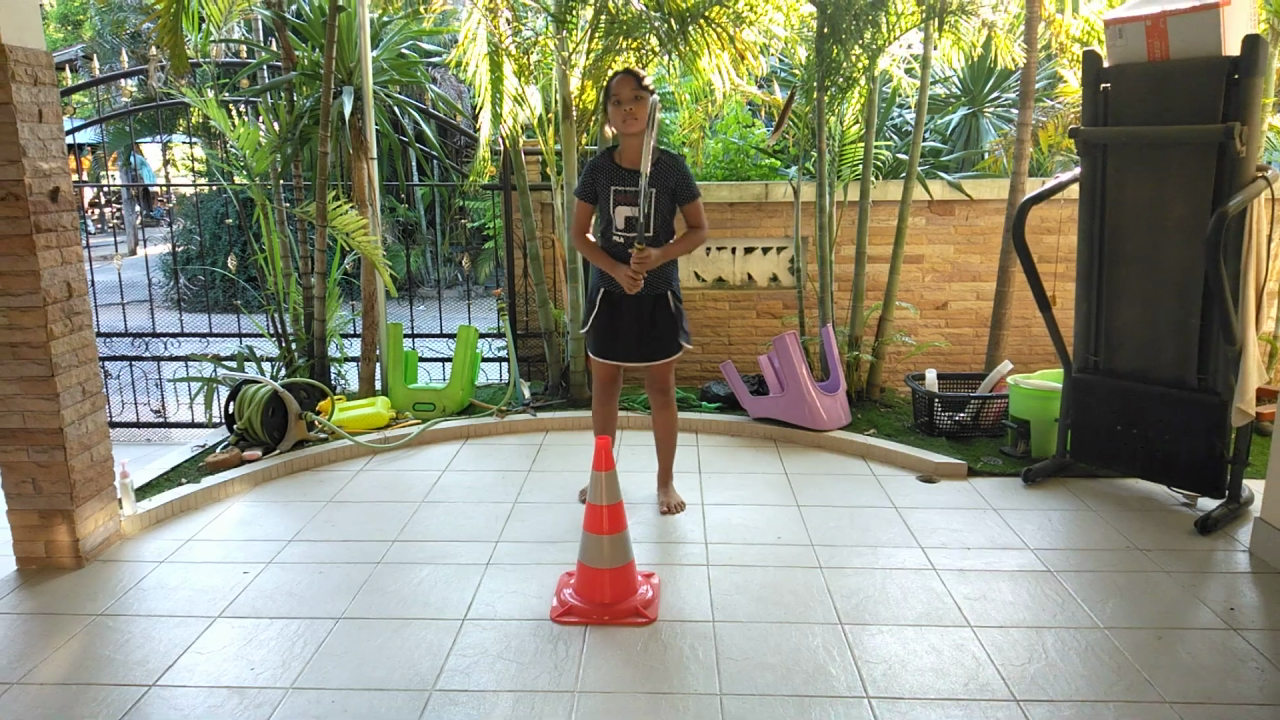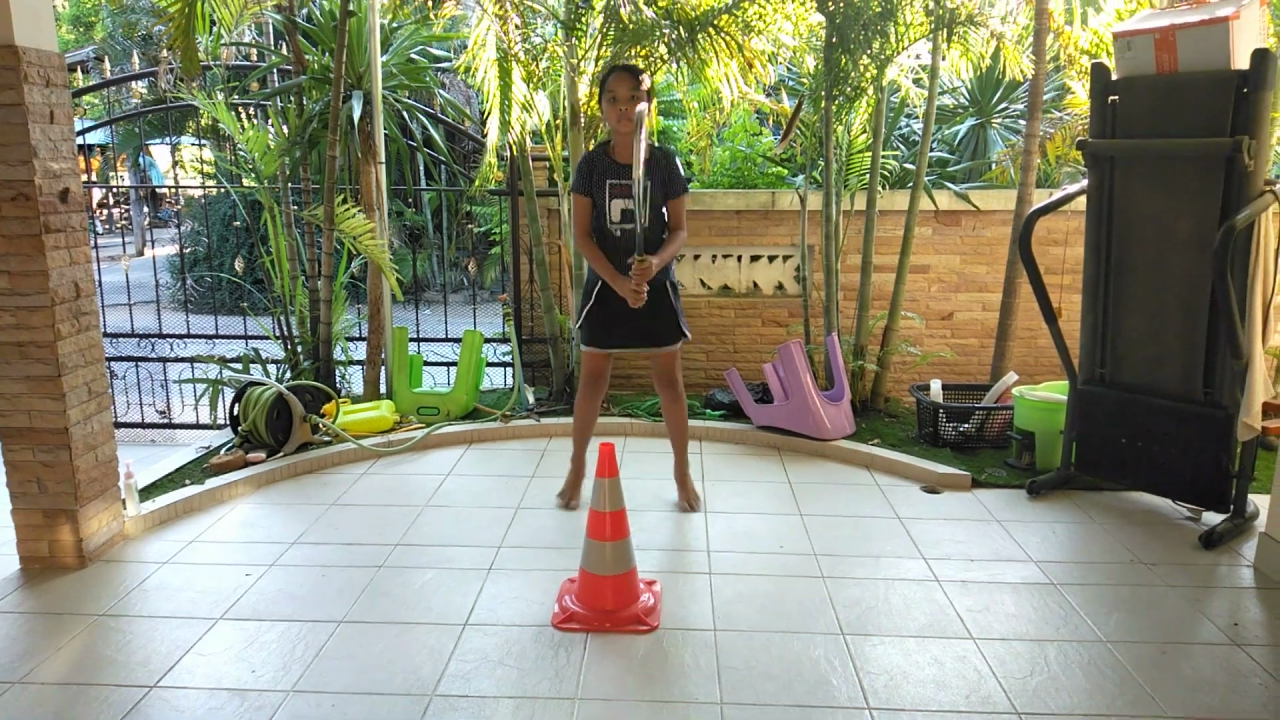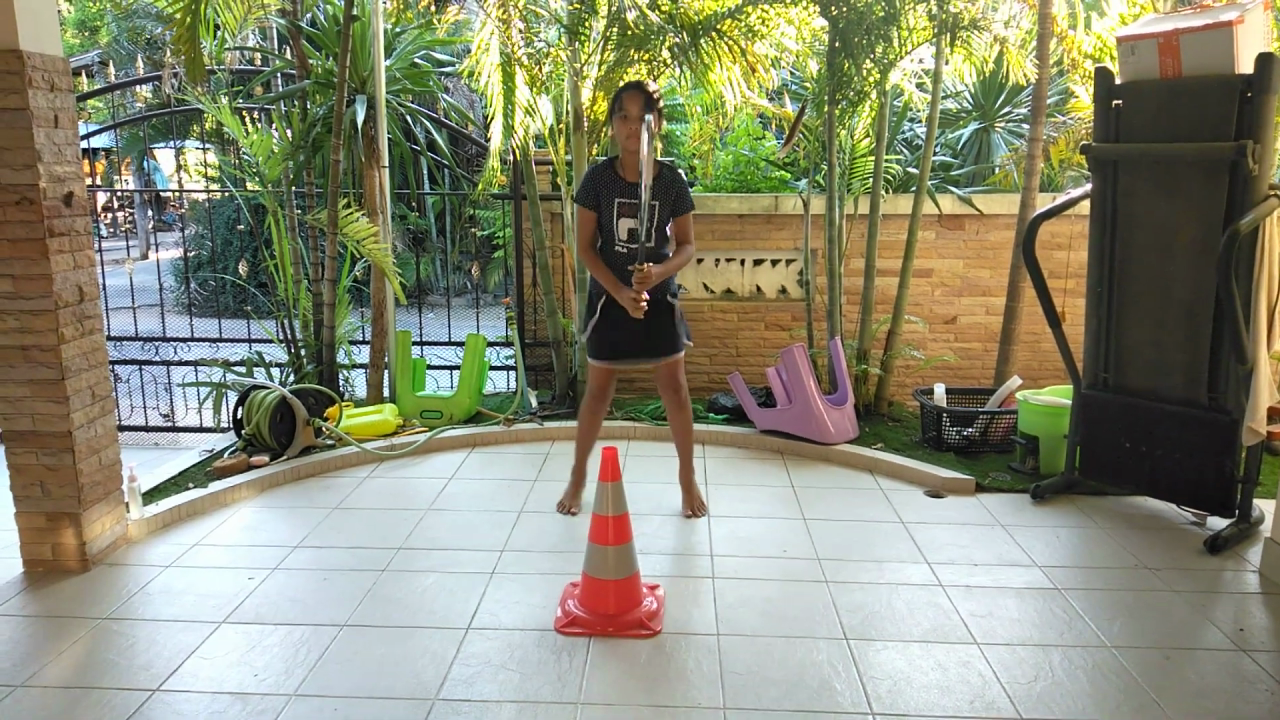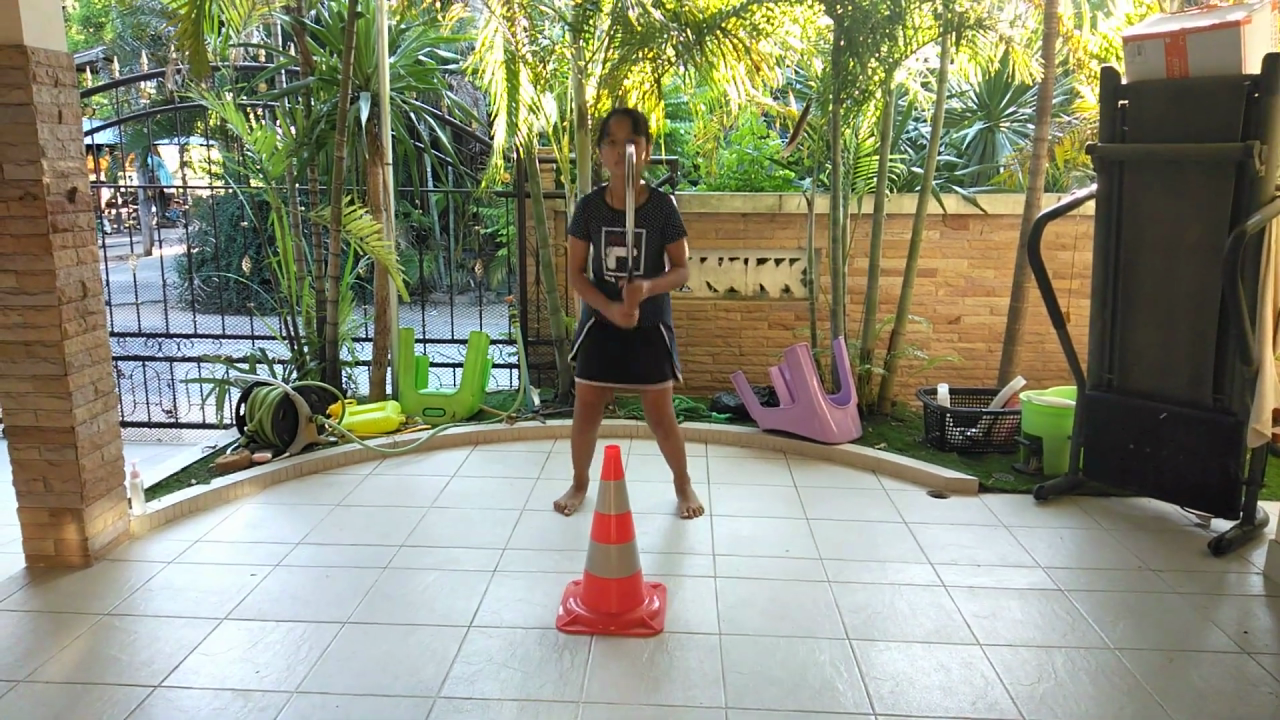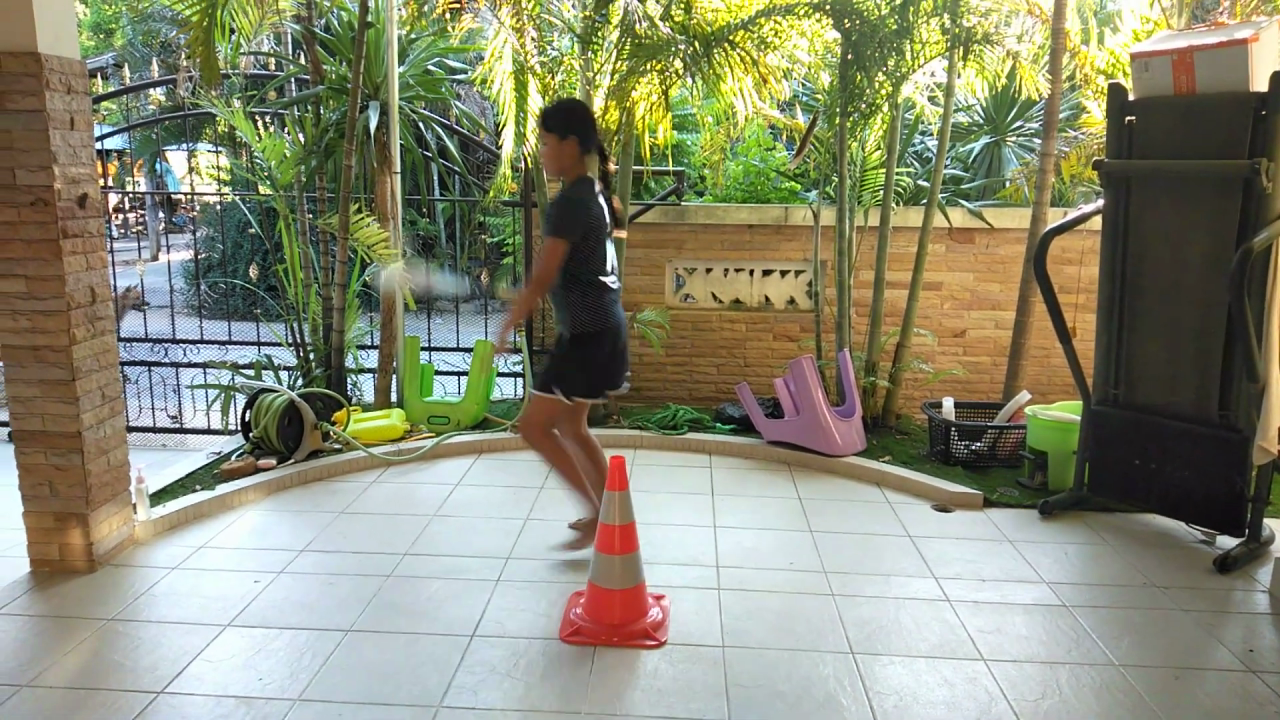
dt=1s
person 1, frame 1
left shoulder: (672, 167)
right shoulder: (597, 168)
left elbow: (699, 230)
right elbow: (579, 234)
left wrist: (658, 255)
right wrist: (615, 270)
left hip: (658, 294)
right hip: (610, 294)
left knee: (661, 389)
right knee: (605, 387)
left ankle: (666, 480)
person 1, frame 2
left shoulder: (665, 162)
right shoulder: (591, 163)
left elbow: (680, 229)
right elbow: (581, 233)
left wrist: (657, 262)
right wrist: (618, 281)
left hip: (656, 288)
right hip: (605, 286)
left knee: (670, 382)
right knee: (592, 380)
left ankle: (682, 472)
right ankle: (577, 468)
person 1, frame 3
left shoulder: (672, 180)
right shoulder: (597, 178)
left elbow: (686, 244)
right elbow: (584, 246)
left wrist: (659, 271)
right wrist: (619, 292)
left hip: (659, 300)
right hip: (609, 299)
left knee: (674, 389)
right knee: (599, 393)
left ankle: (688, 479)
right ankle: (577, 477)
person 1, frame 4
left shoulder: (662, 206)
right shoulder: (588, 207)
left elbow: (682, 270)
right elbow: (576, 273)
left wrist: (649, 287)
right wrist: (609, 307)
left hip: (651, 324)
right hip: (600, 322)
left knee: (660, 417)
right knee: (586, 413)
left ankle: (683, 484)
right ankle: (580, 483)
person 1, frame 5
left shoulder: (569, 201)
right shoulder: (592, 193)
left elbow: (544, 278)
left wrist: (510, 323)
right wrist: (523, 308)
left hip: (589, 331)
right hip: (600, 326)
left knee: (534, 426)
right knee: (569, 426)
left ankle: (600, 511)
right ankle: (603, 511)
